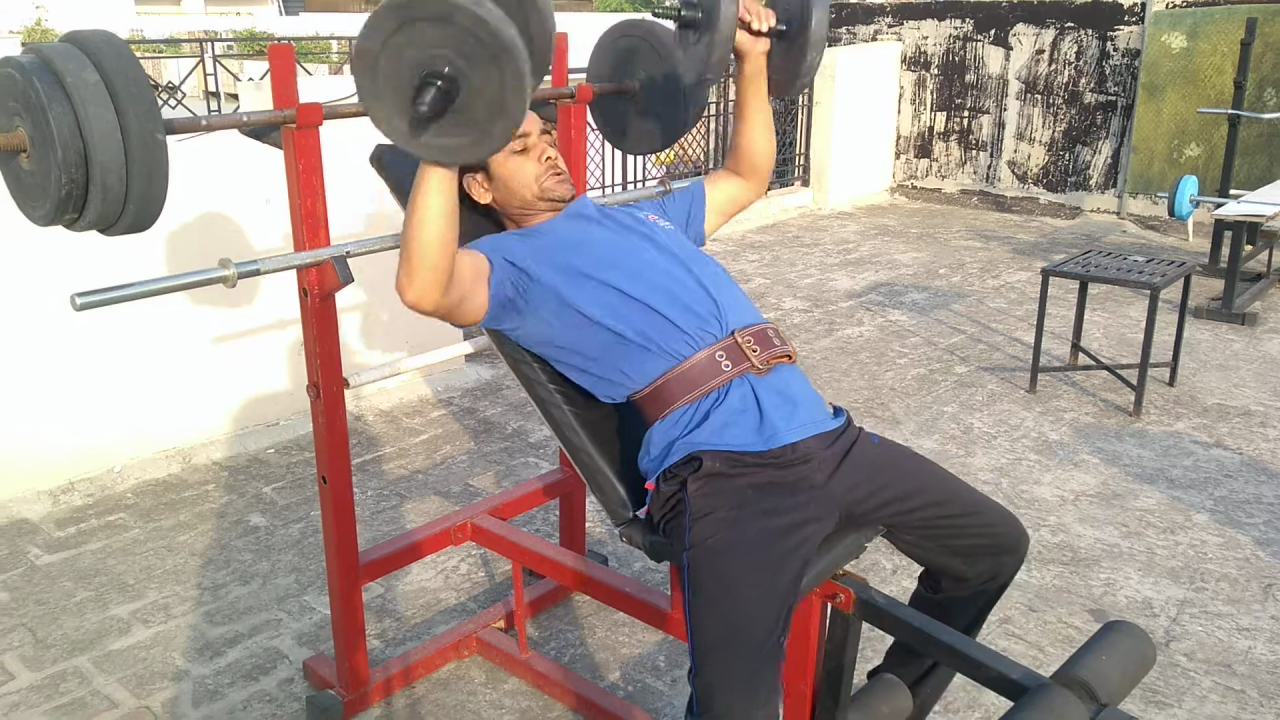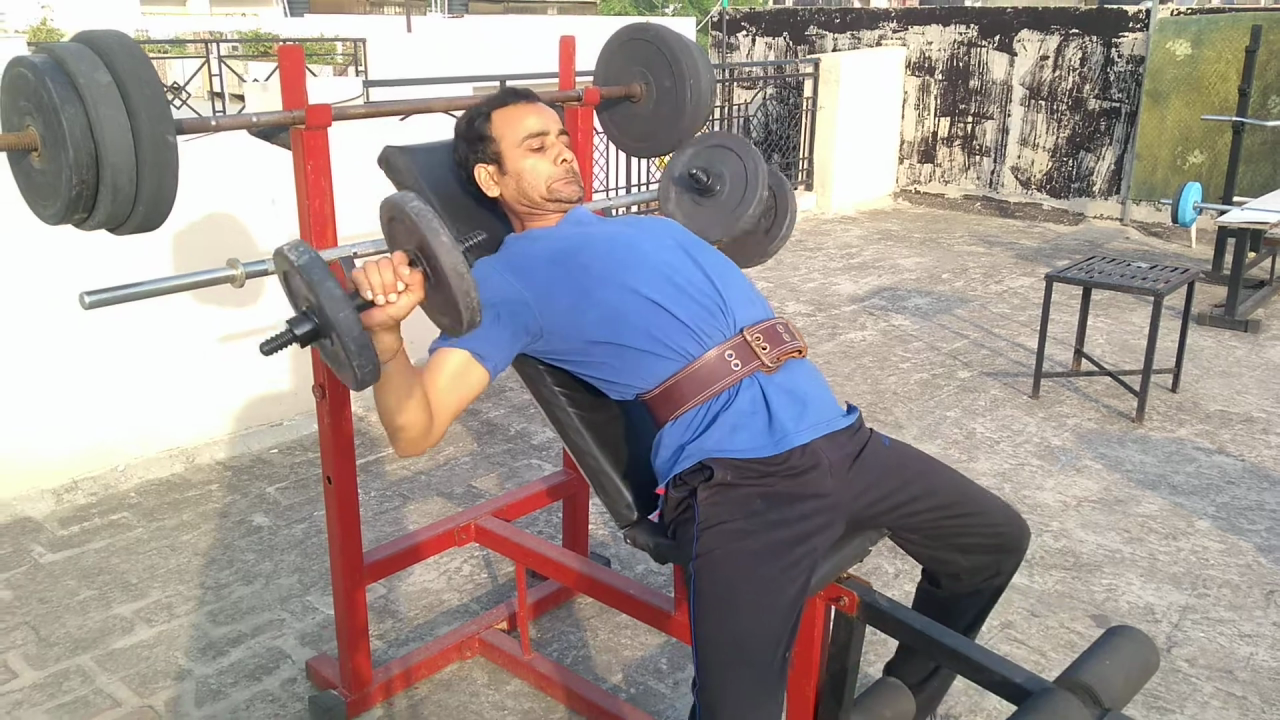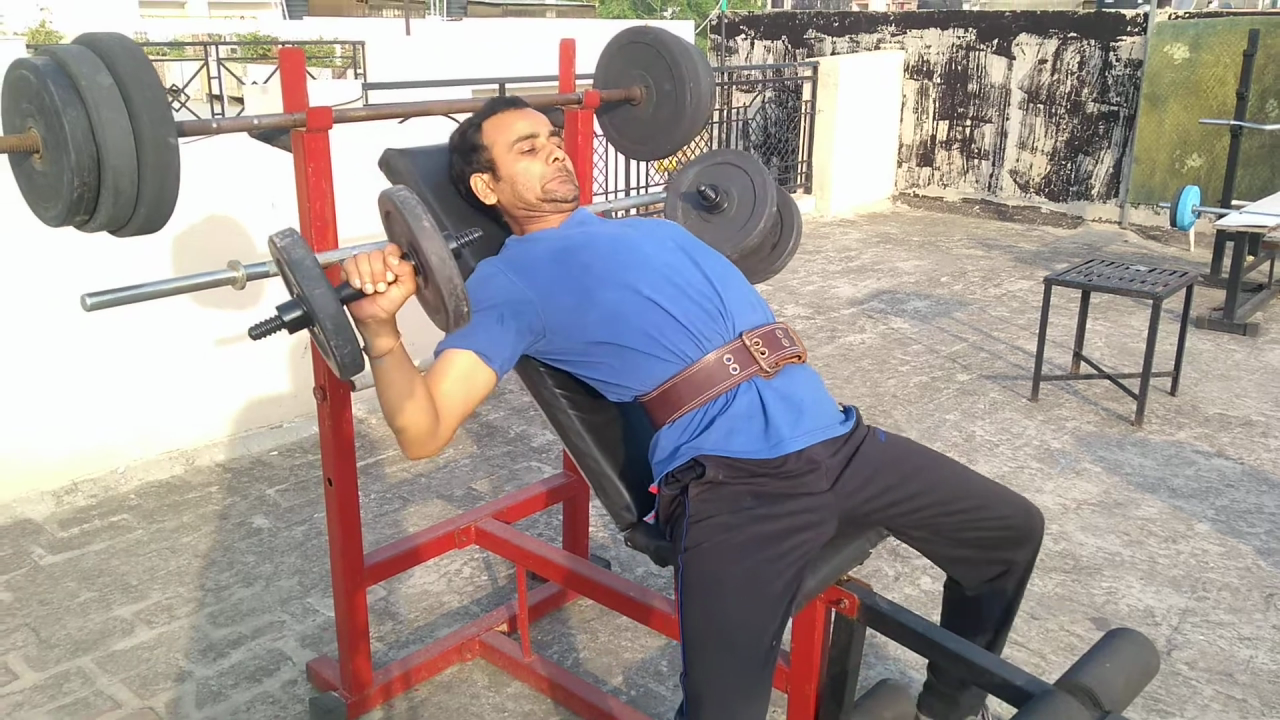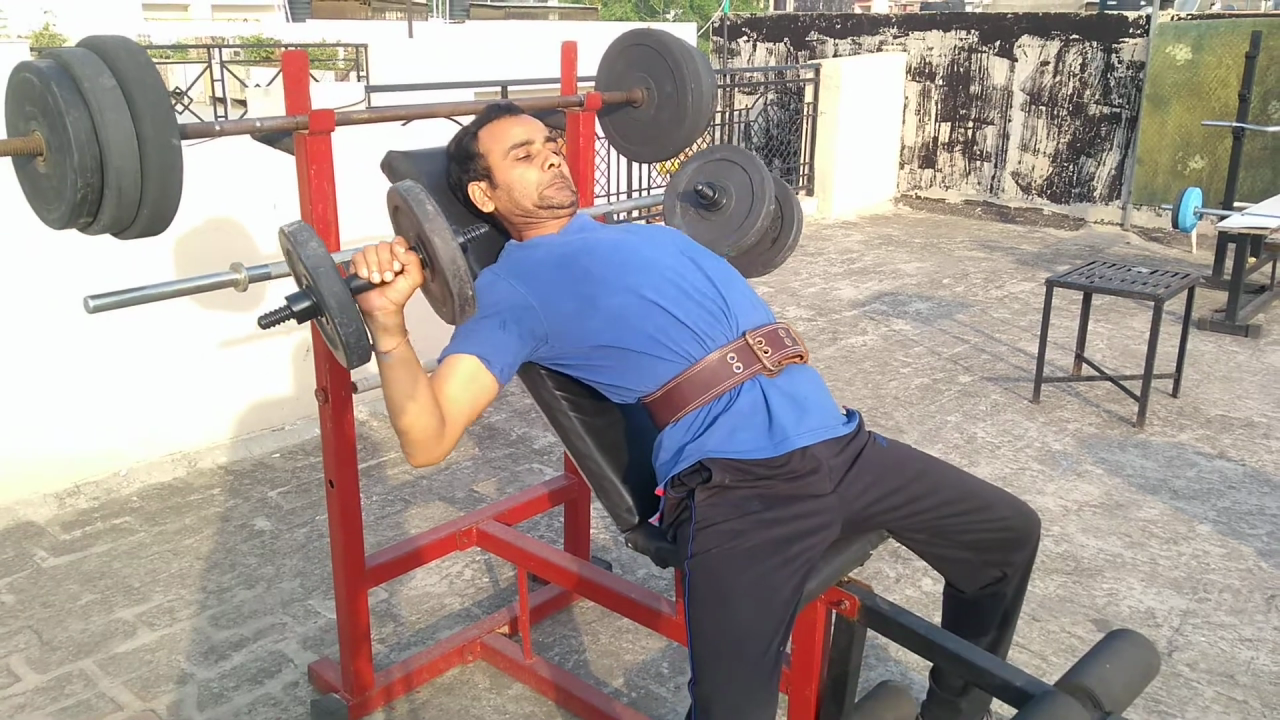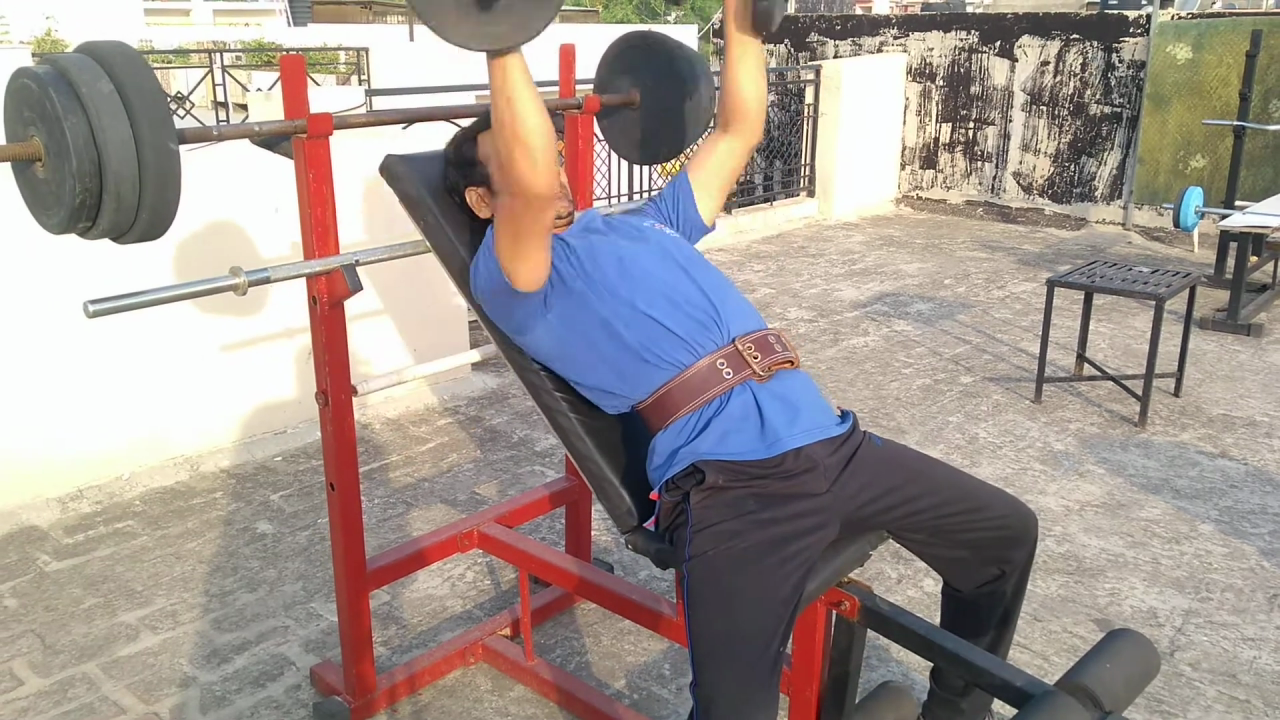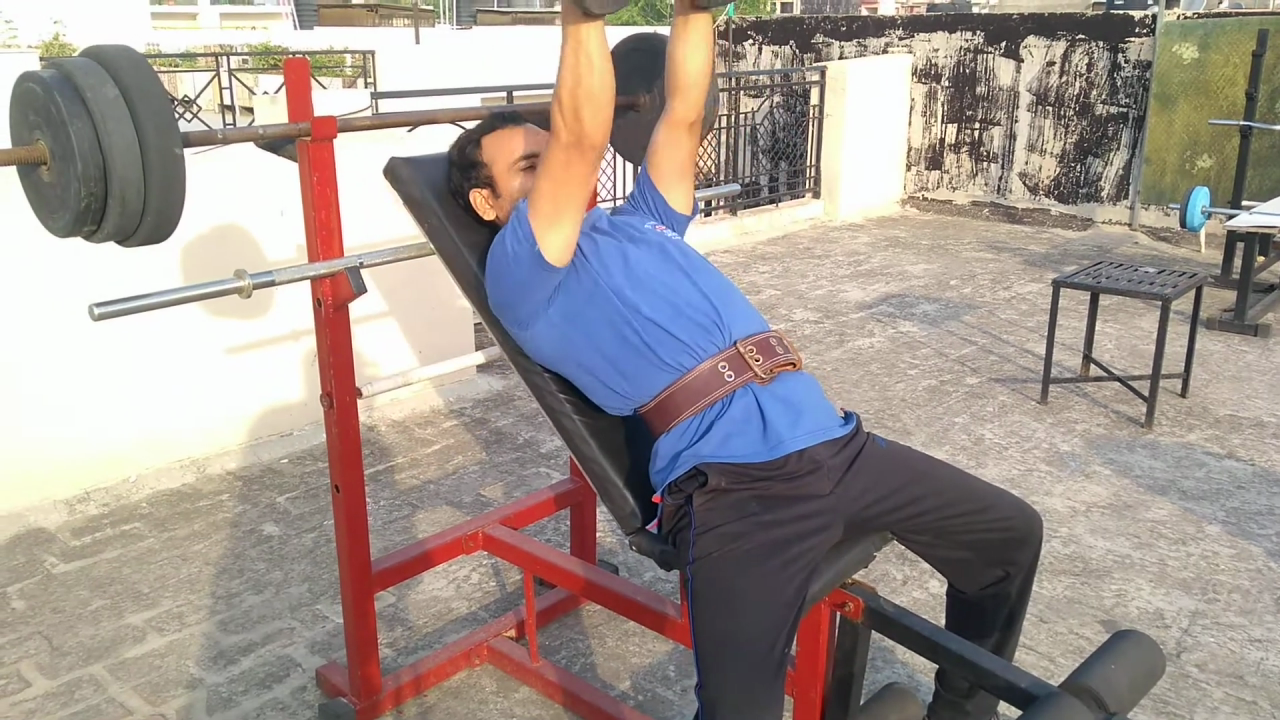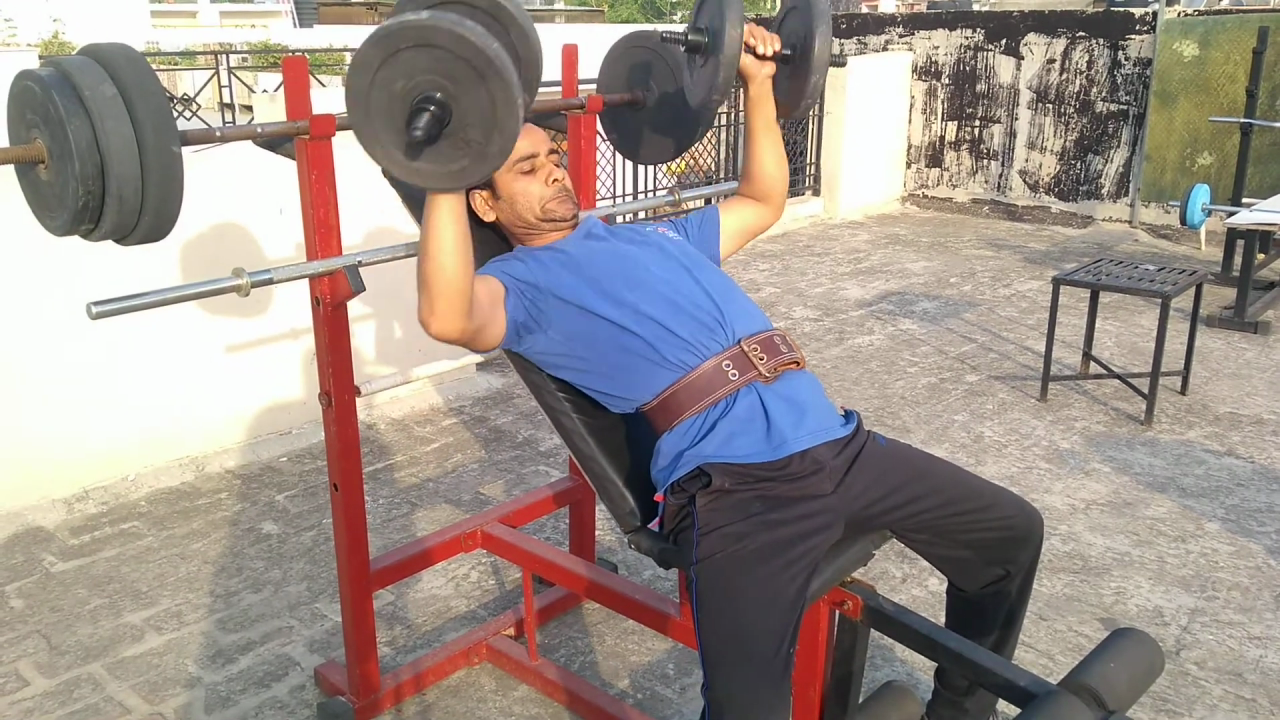
dt=0.4s
person 1, frame 1
left shoulder: (634, 217)
right shoulder: (511, 260)
left elbow: (748, 178)
right elbow: (424, 288)
left wrist: (750, 60)
left hip: (822, 432)
right hip: (724, 474)
left knee: (996, 544)
person 1, frame 2
left shoulder: (639, 225)
right shoulder: (506, 276)
right elbow: (414, 428)
right wrist: (384, 328)
left hip: (837, 434)
right hip: (734, 476)
left knee: (998, 537)
person 1, frame 3
left shoulder: (644, 227)
right shoulder: (509, 279)
right elbow: (424, 430)
right wrist: (378, 325)
left hip: (834, 434)
right hip: (732, 478)
left knee: (1013, 529)
person 1, frame 4
left shoulder: (642, 232)
right shoulder: (511, 286)
right elbow: (427, 437)
right wrist: (386, 317)
left hip: (834, 438)
right hip: (735, 480)
left knee: (1009, 533)
person 1, frame 5
left shoulder: (642, 226)
right shoulder: (517, 272)
left elbow: (736, 136)
right elbow: (529, 186)
left hip: (828, 439)
right hip: (731, 483)
left knee: (1007, 532)
person 1, frame 6
left shoulder: (639, 225)
right shoulder: (521, 272)
left elbow: (682, 116)
right elbow: (583, 137)
left hip: (829, 440)
right hip: (733, 485)
left knee: (1012, 532)
person 1, frame 7
left shoulder: (646, 235)
right shoulder: (520, 278)
left elbow: (764, 199)
right elbow: (450, 318)
left wrist: (757, 85)
left hip: (833, 439)
right hip: (735, 483)
left knee: (1013, 531)
